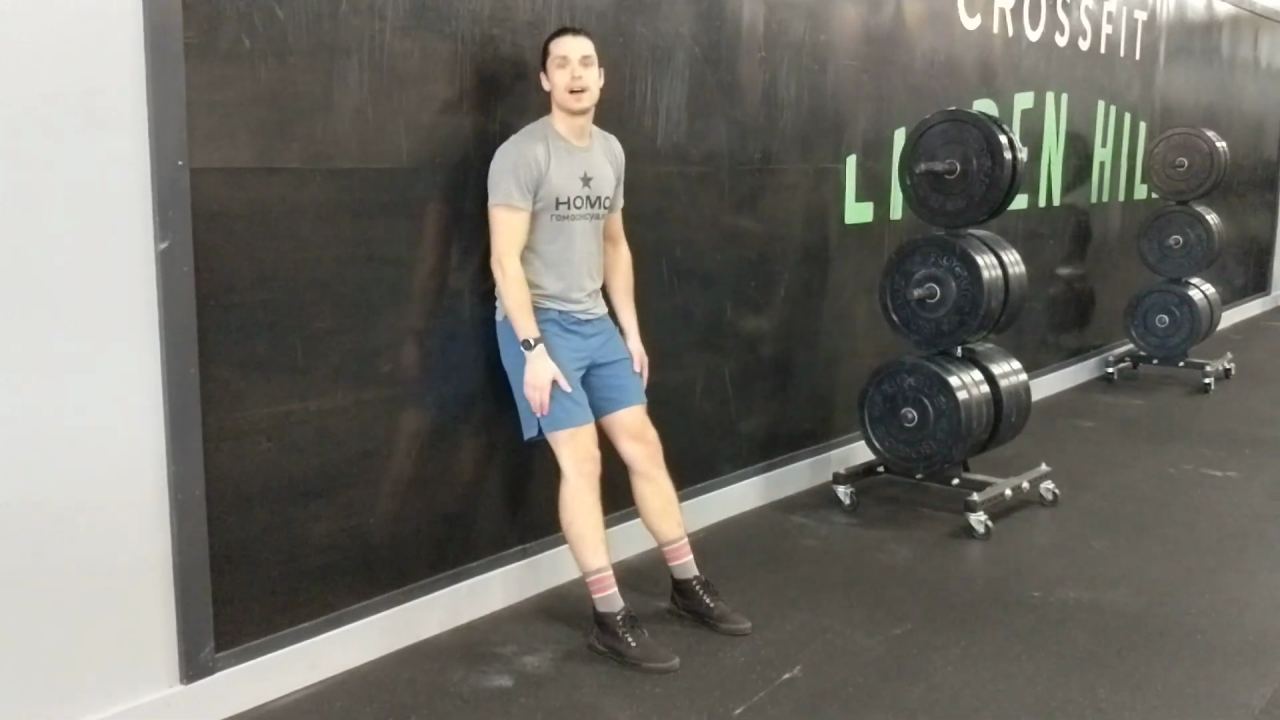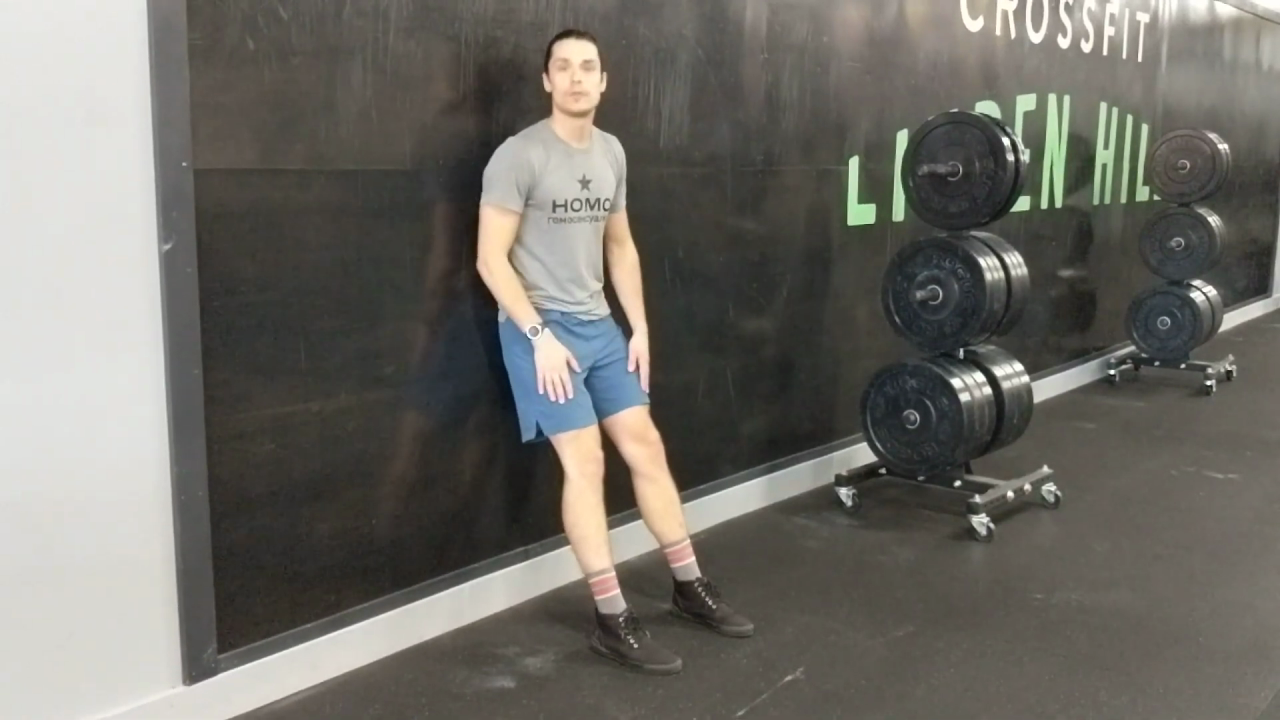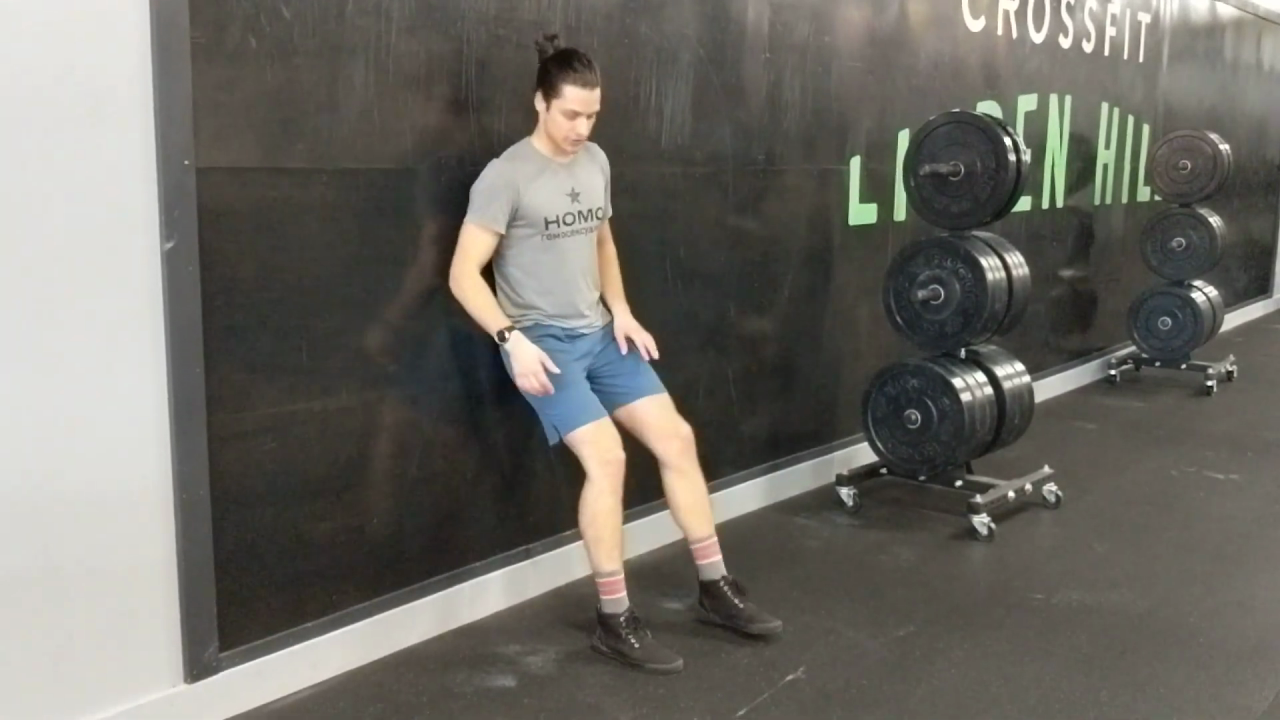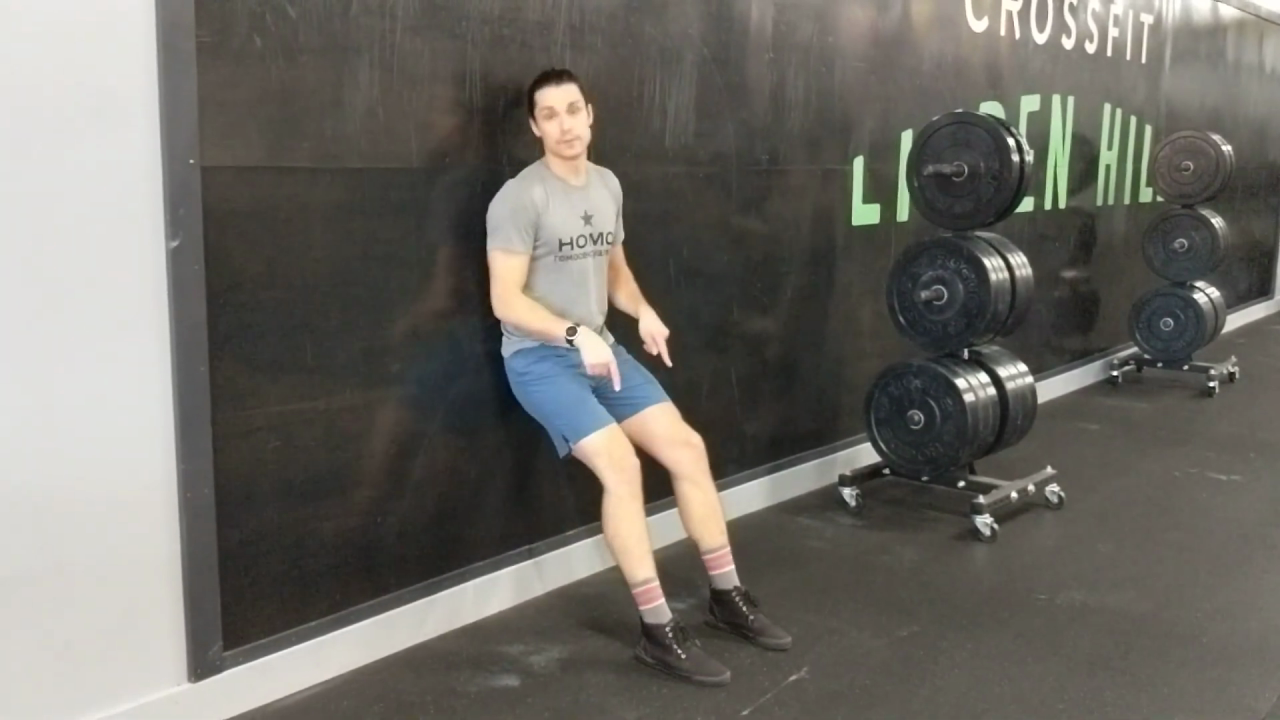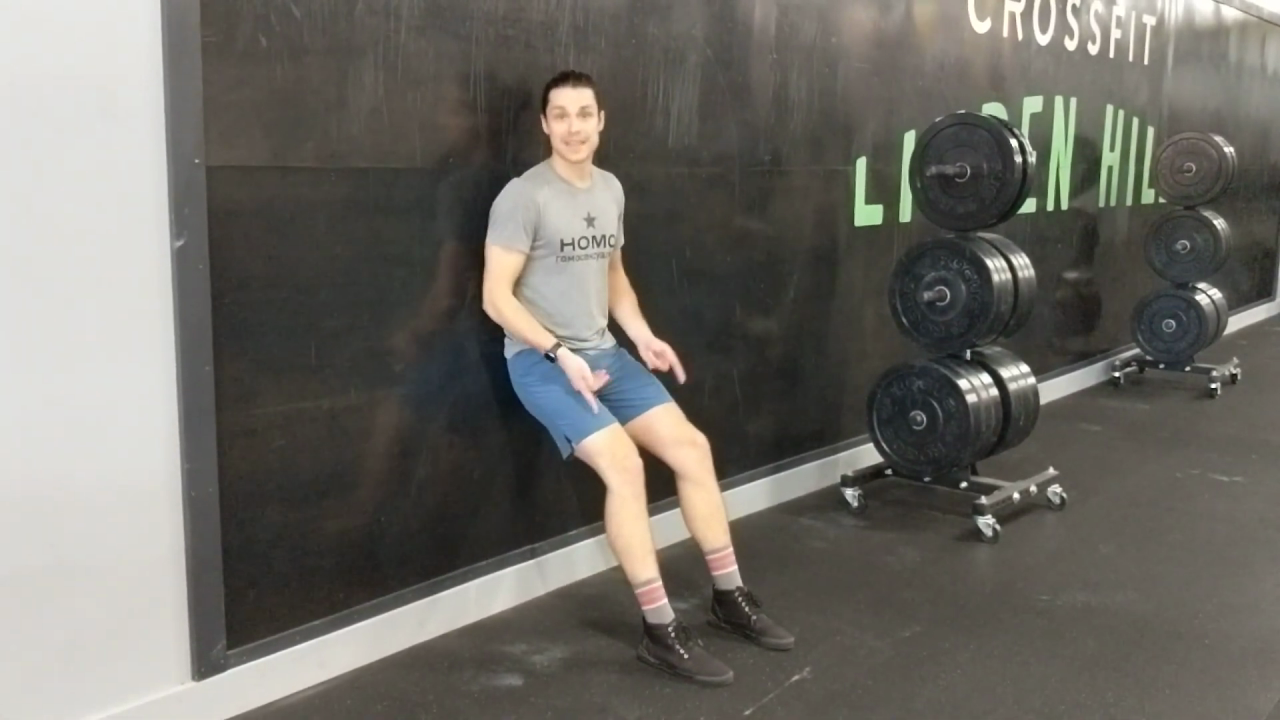
dt=1s
person 1, frame 1
left shoulder: (610, 151)
right shoulder: (523, 154)
right elbow: (506, 260)
left wrist: (632, 332)
right wrist: (534, 349)
left hip: (595, 323)
right hip: (539, 324)
left knee: (643, 446)
right knee: (582, 461)
left ankle: (688, 585)
right ankle: (611, 620)
person 1, frame 2
left shoulder: (611, 152)
right shoulder: (520, 156)
right elbow: (491, 258)
left wrist: (640, 328)
right wrist: (540, 335)
left hip: (598, 324)
right hip: (541, 328)
left knee: (646, 445)
right knee: (585, 461)
left ankle: (690, 587)
right ankle: (613, 621)
person 1, frame 3
left shoulder: (596, 161)
right shoulder: (505, 177)
right elbow: (464, 274)
left wrist: (622, 312)
right wrist: (513, 340)
left hip: (600, 335)
right hip: (544, 343)
left knee: (676, 439)
right knee: (606, 459)
left ankle: (717, 589)
right ankle: (615, 621)
person 1, frame 4
left shoulder: (607, 185)
right shoulder: (519, 198)
right elbow: (506, 300)
left wrist: (643, 312)
right wrist: (576, 334)
left hip: (600, 349)
right hip: (540, 358)
left knee: (687, 447)
right knee: (620, 464)
left ankle: (728, 596)
right ankle: (658, 631)
person 1, frame 5
left shoulder: (611, 189)
right shoulder: (524, 196)
right elbow: (496, 296)
left wrist: (643, 337)
right wrist: (561, 355)
left hip: (604, 353)
right hip: (543, 361)
left knee: (692, 447)
right knee: (623, 464)
left ankle: (730, 597)
right ankle: (660, 631)
